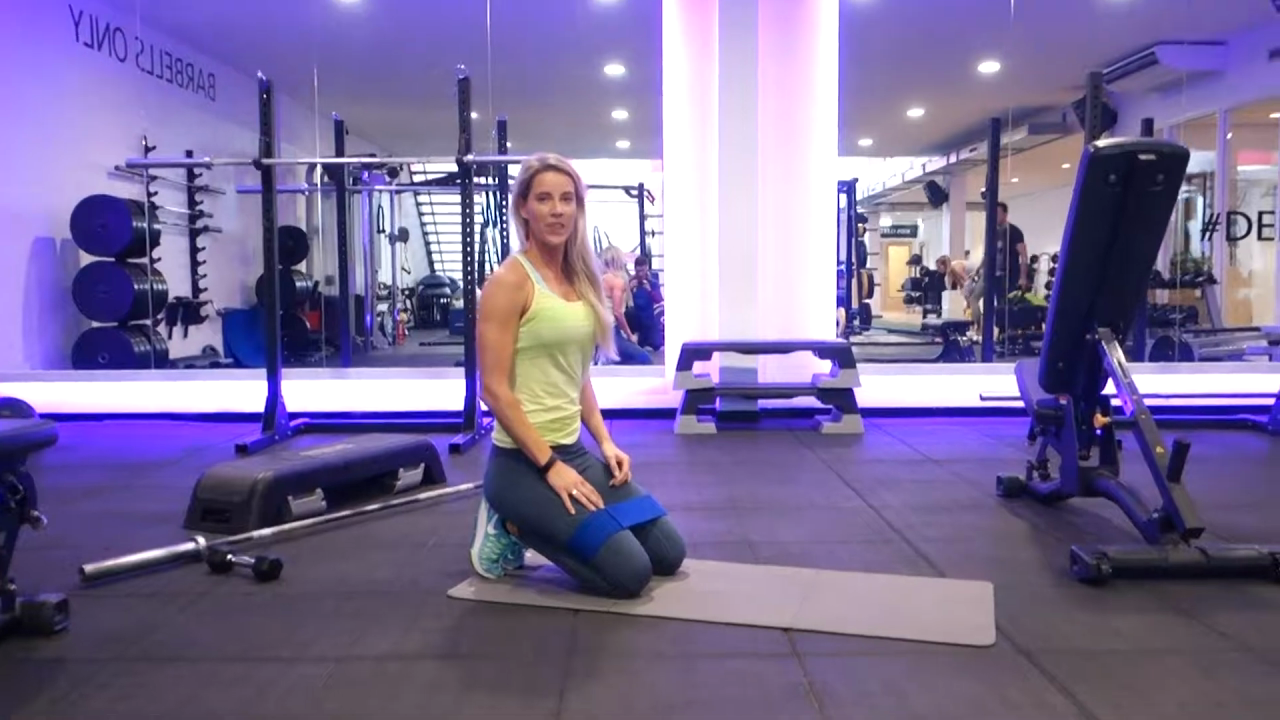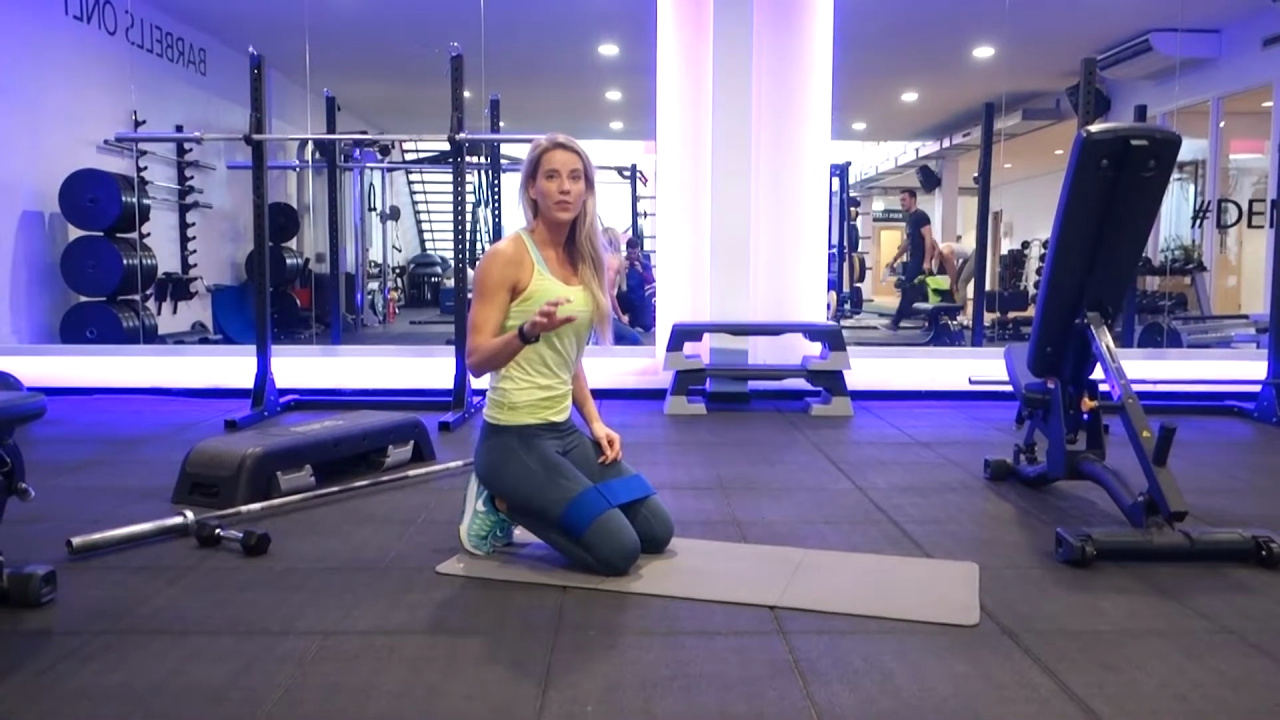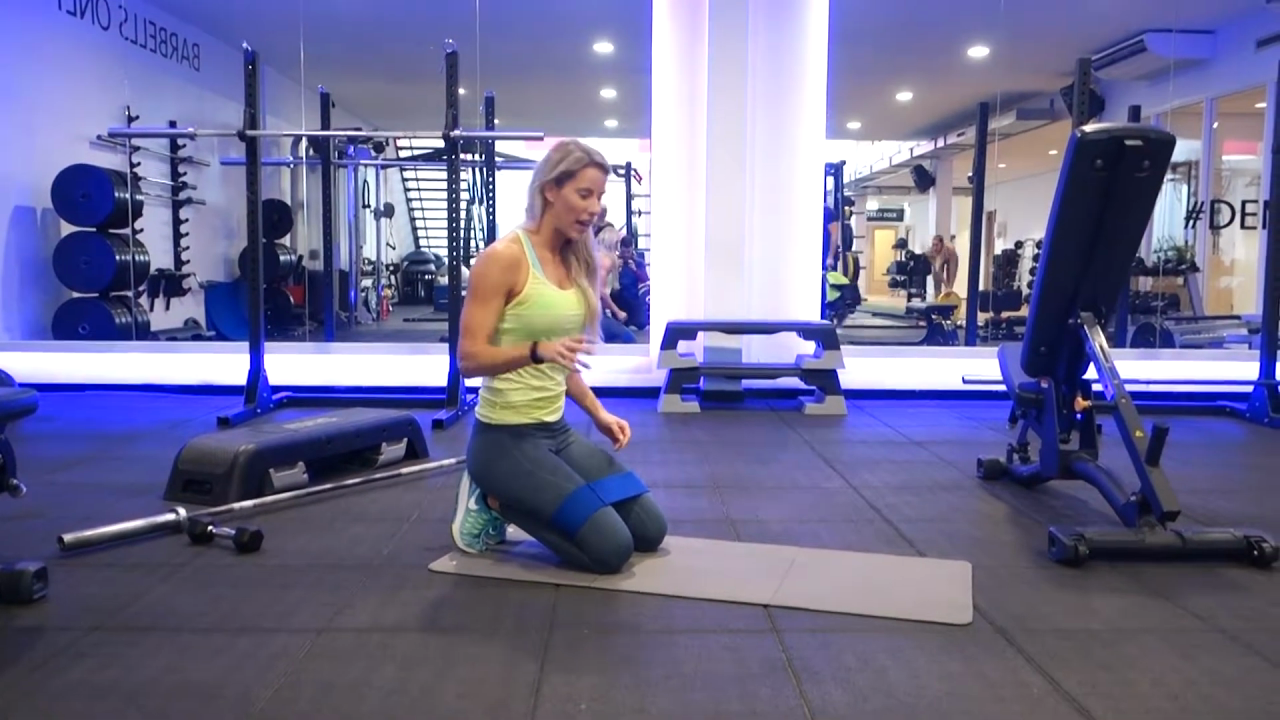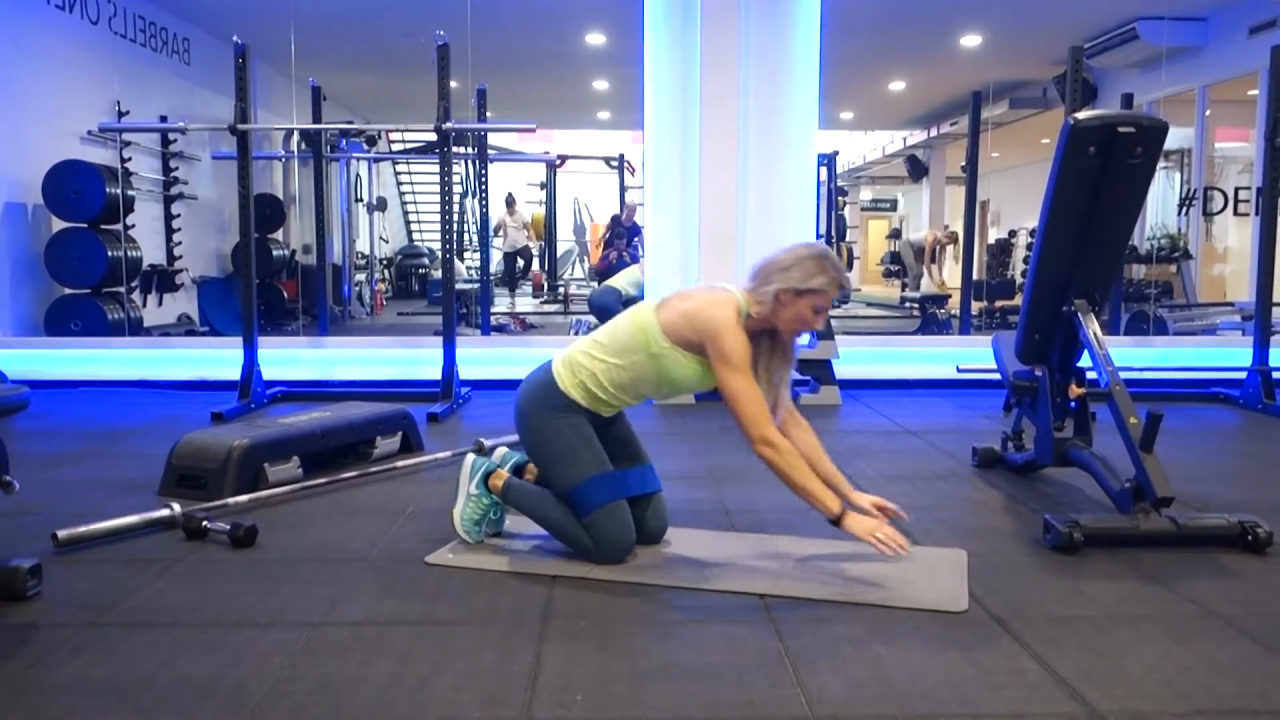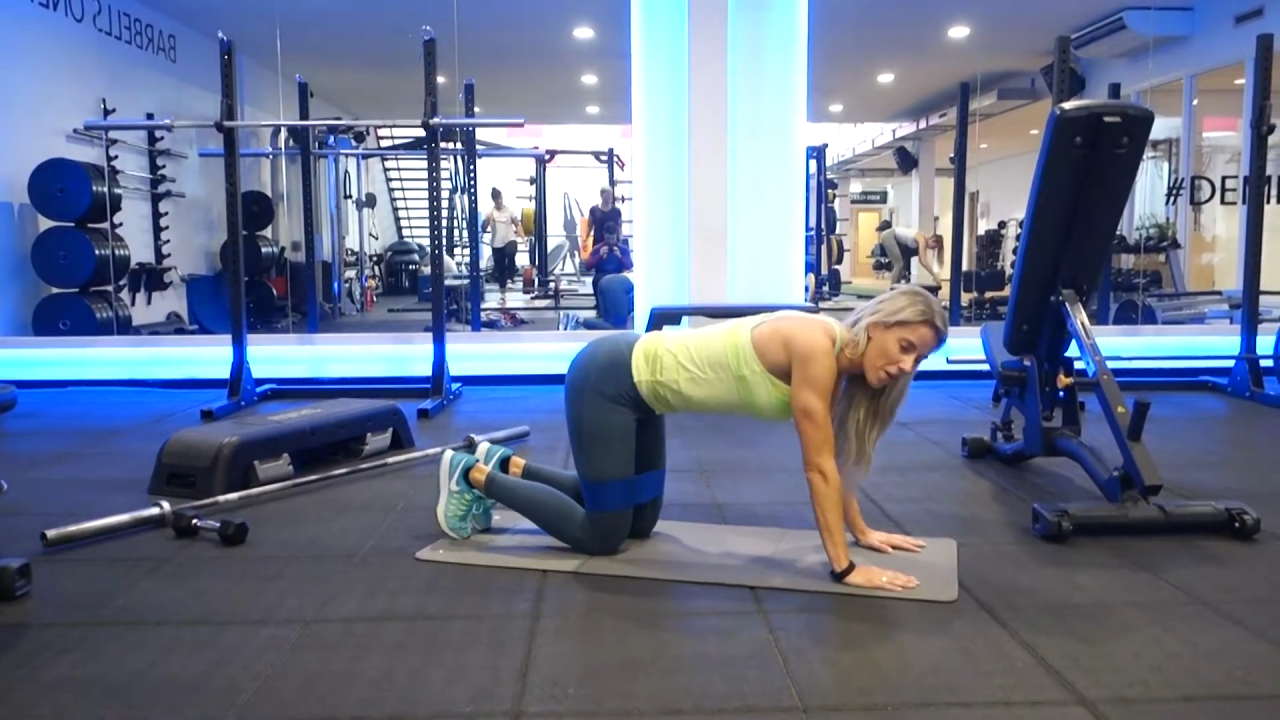
dt=1s
person 1, frame 1
left shoulder: (580, 278)
right shoulder: (509, 281)
right elbow: (495, 390)
left wrist: (604, 441)
right wrist: (549, 467)
left hip: (573, 450)
right hip: (523, 463)
left knee: (668, 554)
right knee: (629, 573)
left ankle: (534, 525)
right ankle: (511, 531)
person 1, frame 2
left shoulder: (583, 260)
right shoulder: (506, 257)
right elbow: (476, 359)
left wrist: (594, 421)
right wrist: (528, 331)
left hip: (564, 431)
right hip: (512, 437)
left knee: (656, 532)
right knee: (618, 550)
left ankle: (526, 501)
right ankle: (501, 506)
person 1, frame 3
left shoulder: (575, 261)
right shoulder: (504, 257)
right elbow: (470, 359)
left wrist: (598, 412)
right wrist: (536, 350)
left hip: (557, 431)
right hip: (505, 438)
left knee: (650, 531)
right knee: (611, 548)
left ankle: (515, 498)
right ankle: (493, 504)
person 1, frame 4
left shoulder: (750, 323)
right shoulder: (722, 321)
left elbow: (788, 421)
right elbow: (765, 440)
left wrist: (850, 495)
right wrist: (842, 516)
left hip: (594, 406)
right hip: (554, 405)
left knee: (651, 526)
right knee: (612, 543)
left ankle: (524, 469)
right ankle: (495, 482)
person 1, frame 5
left shoulder: (836, 357)
right shoulder: (817, 346)
left elbow: (834, 457)
right elbow: (819, 468)
left wrist: (863, 532)
right wrist: (844, 567)
left hip: (636, 381)
right hip: (606, 379)
left knee: (639, 521)
right knee: (602, 536)
left ankle: (506, 465)
right ankle: (474, 476)
